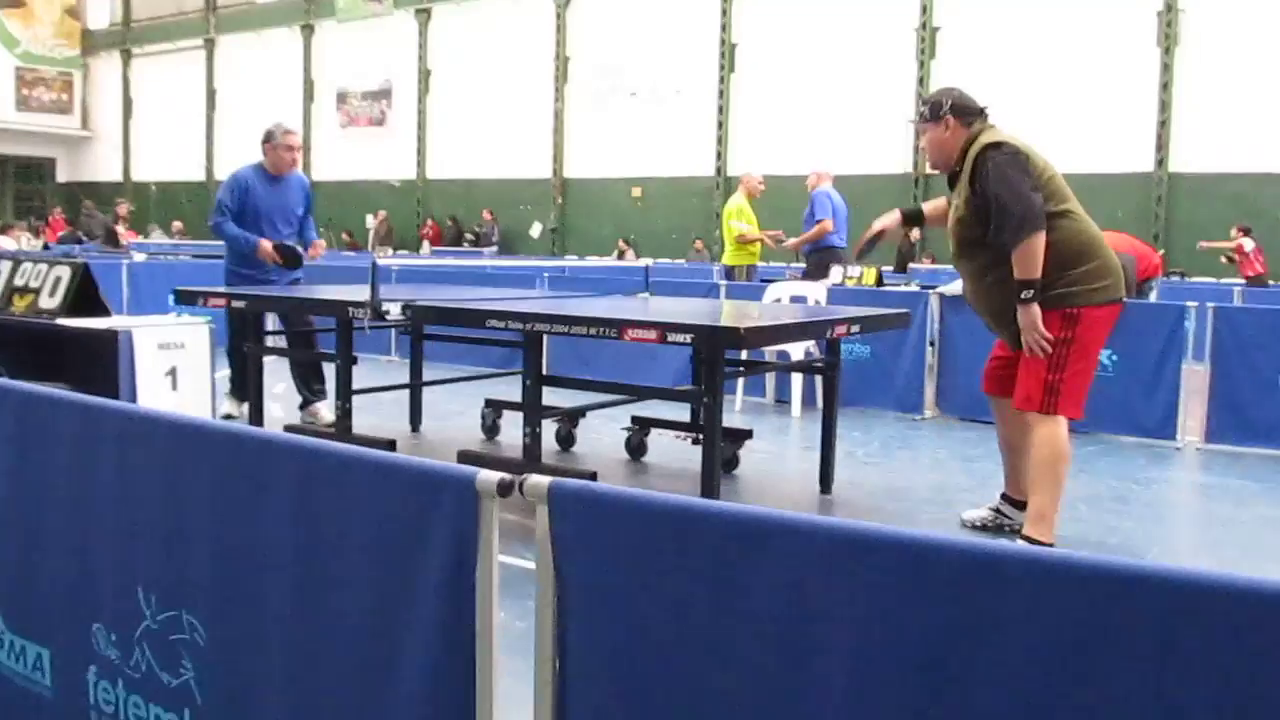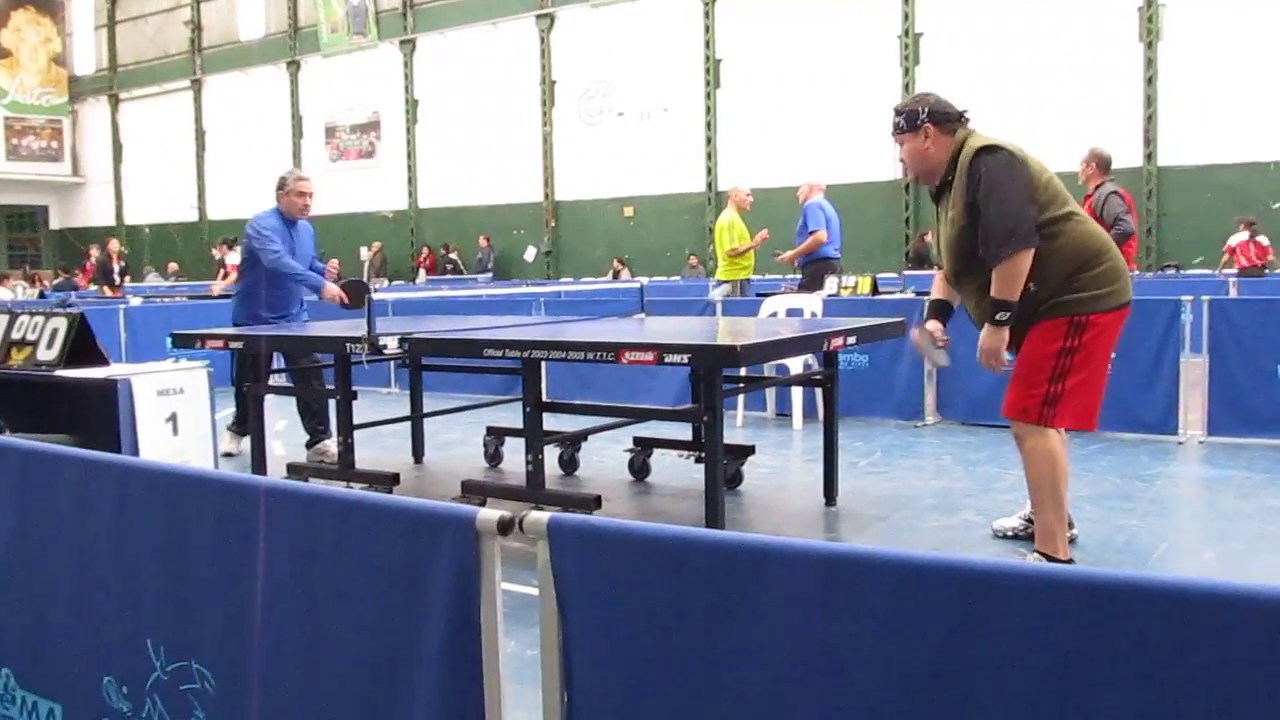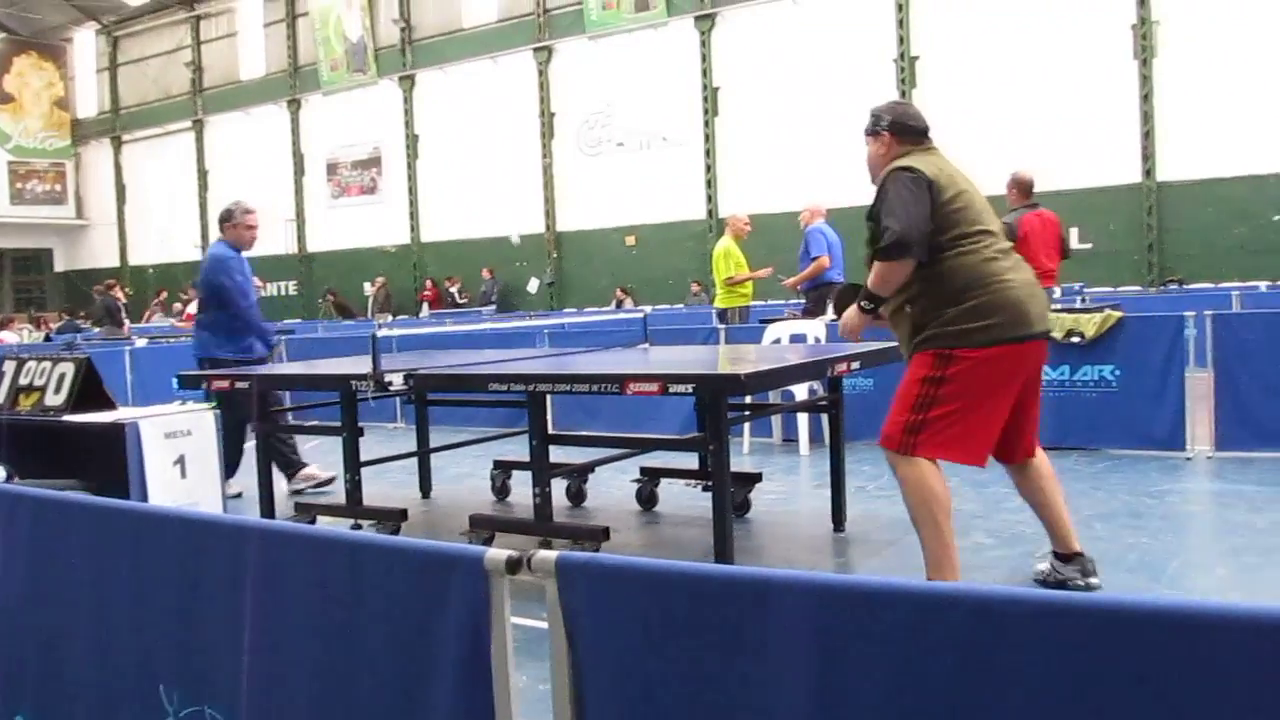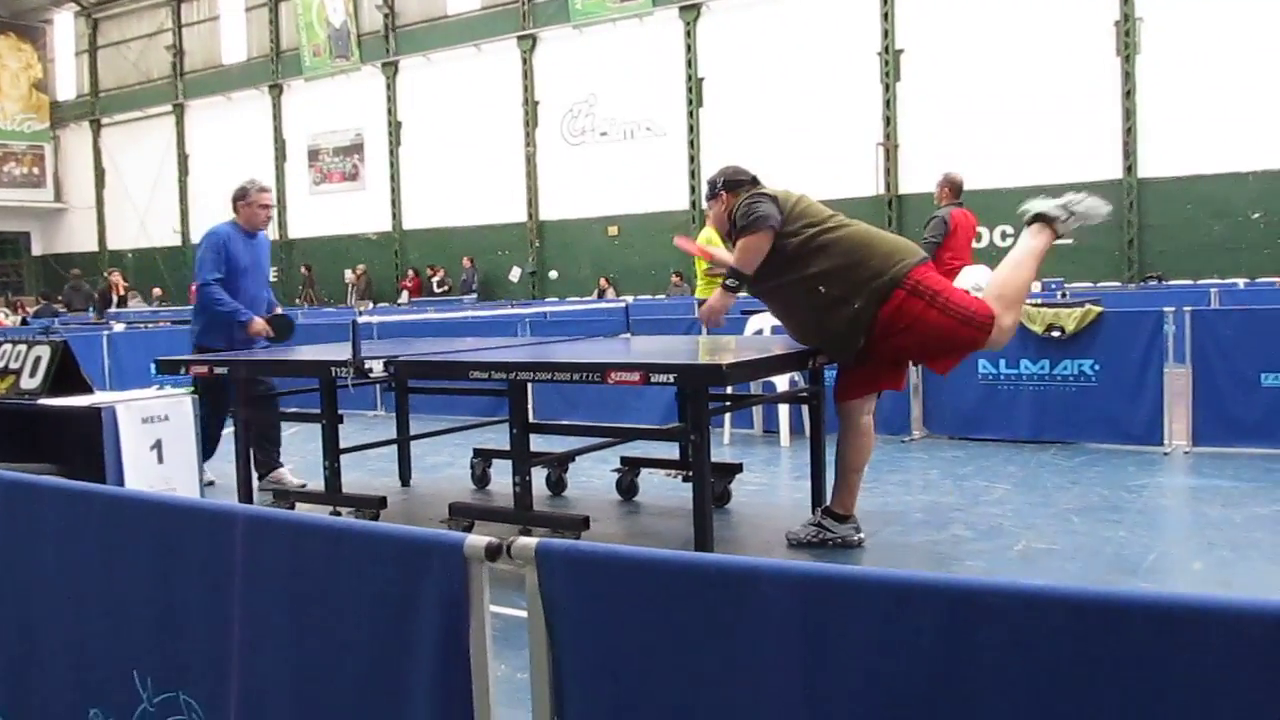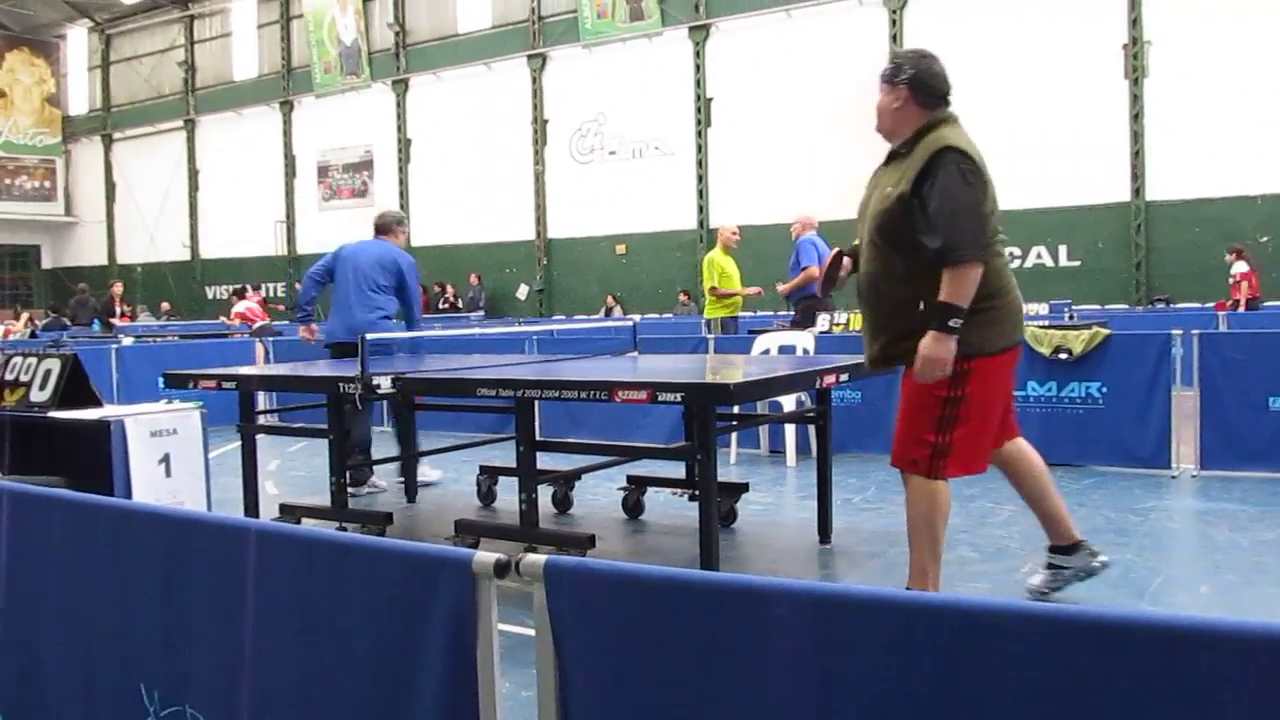
dt=1s
person 1, frame 1
left shoulder: (993, 154)
right shoulder: (974, 160)
left elbow: (1027, 226)
right elbow: (956, 207)
left wrist: (1027, 300)
right wrist: (901, 217)
left hip: (1072, 295)
right hip: (1040, 299)
left knee: (1041, 410)
right knee: (1005, 397)
left ankle: (1038, 542)
right ankle: (1015, 505)
person 1, frame 2
left shoulder: (986, 161)
right shoulder: (954, 179)
left elbow: (1014, 244)
right elbow: (961, 260)
left wrist: (997, 321)
right wrist: (936, 313)
left hip: (1078, 299)
right hip: (1058, 301)
left knee: (1031, 420)
right knee: (1043, 414)
left ankle: (1053, 557)
right ankle: (1049, 516)
person 1, frame 3
left shoulder: (904, 174)
right shoulder: (945, 174)
left elbow: (899, 248)
left wrist: (866, 305)
right wrist: (891, 305)
left hip: (972, 332)
right hip: (1018, 324)
left knee: (908, 450)
right knee: (1017, 449)
left ankle: (946, 589)
right ankle: (1071, 560)
person 1, frame 4
left shoulder: (753, 203)
right shoulder: (763, 209)
left elbow: (760, 229)
right elbow: (780, 271)
left wrist: (727, 288)
right wrist: (728, 263)
left hip: (891, 283)
right hip: (865, 311)
left knee: (994, 327)
right knee: (854, 408)
left ankle: (1044, 225)
right ankle: (839, 518)
person 1, frame 5
left shoulder: (944, 156)
right shoulder: (911, 152)
left elbow: (966, 252)
left wrist: (944, 330)
right wrist: (857, 260)
left hip: (963, 336)
right hip: (968, 332)
left knee: (920, 463)
right knee: (998, 441)
left ankle: (922, 594)
right ankle: (1070, 549)
person 2, frame 1
left shoulder: (301, 183)
right shoulder: (242, 180)
right elbow: (218, 222)
left wrist: (312, 241)
right wrist: (255, 244)
left hip: (288, 276)
right hip: (244, 277)
left knee: (304, 338)
right knee: (242, 343)
left ankle: (314, 403)
right ankle: (237, 396)
person 2, frame 2
left shoulder: (306, 229)
right shoulder: (262, 225)
right elbow: (278, 261)
left wrist: (324, 271)
right wrist: (320, 285)
left hip: (293, 318)
right hip: (253, 319)
left knee: (311, 379)
right knee: (249, 385)
left ankle: (319, 442)
right ankle: (237, 431)
person 2, frame 3
left shoulder: (225, 255)
right shoulder: (225, 259)
right elbow: (244, 307)
left wrist: (248, 286)
right wrist: (270, 340)
left hip: (246, 352)
right hip: (221, 355)
left knee: (272, 411)
right knee: (233, 421)
left ankle: (296, 471)
right ankle: (219, 479)
person 2, frame 4
left shoulder: (262, 241)
right shoulder: (218, 238)
right elbow: (207, 286)
left wrist: (272, 304)
right wrist: (246, 318)
left hip: (253, 342)
right hip: (215, 341)
left knee: (265, 405)
right knee: (210, 411)
left ankle: (270, 470)
person 2, frame 5
left shoulder: (346, 250)
right shoulder: (402, 259)
left elbow: (313, 277)
right elbow: (412, 308)
left wrist: (305, 318)
left hip: (340, 337)
right hip: (378, 336)
left knee: (353, 407)
left ankle: (359, 475)
